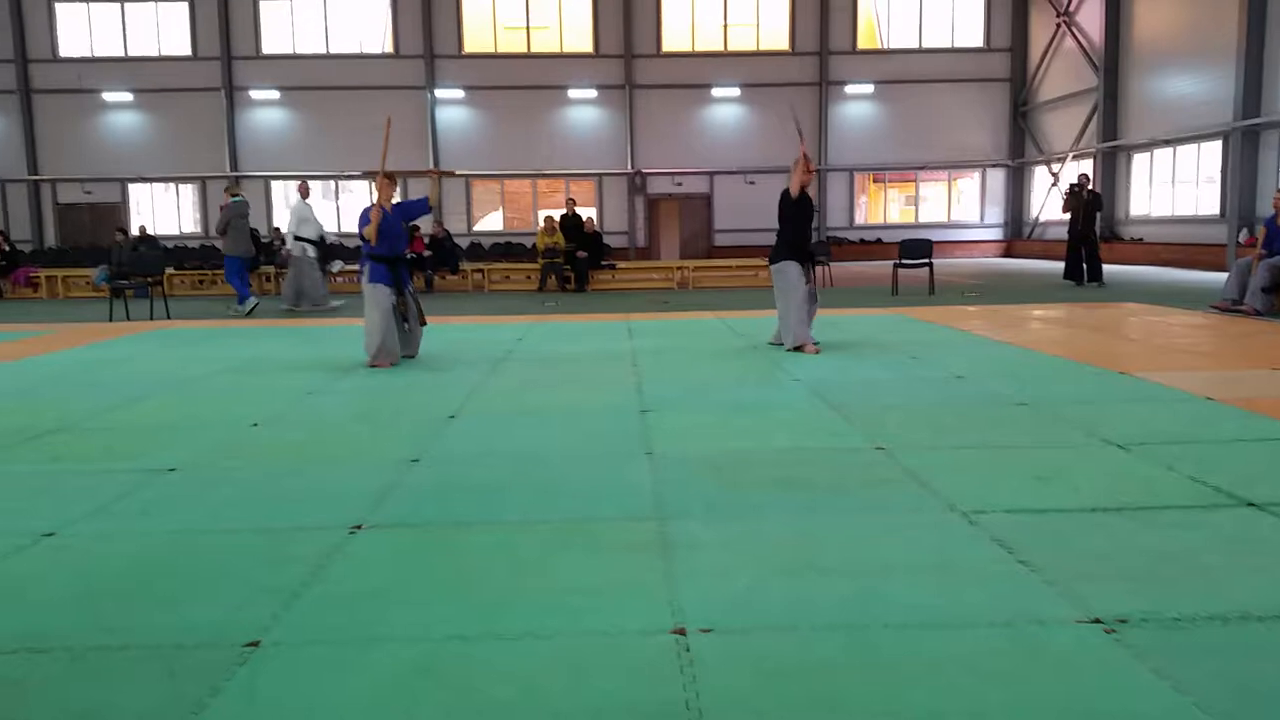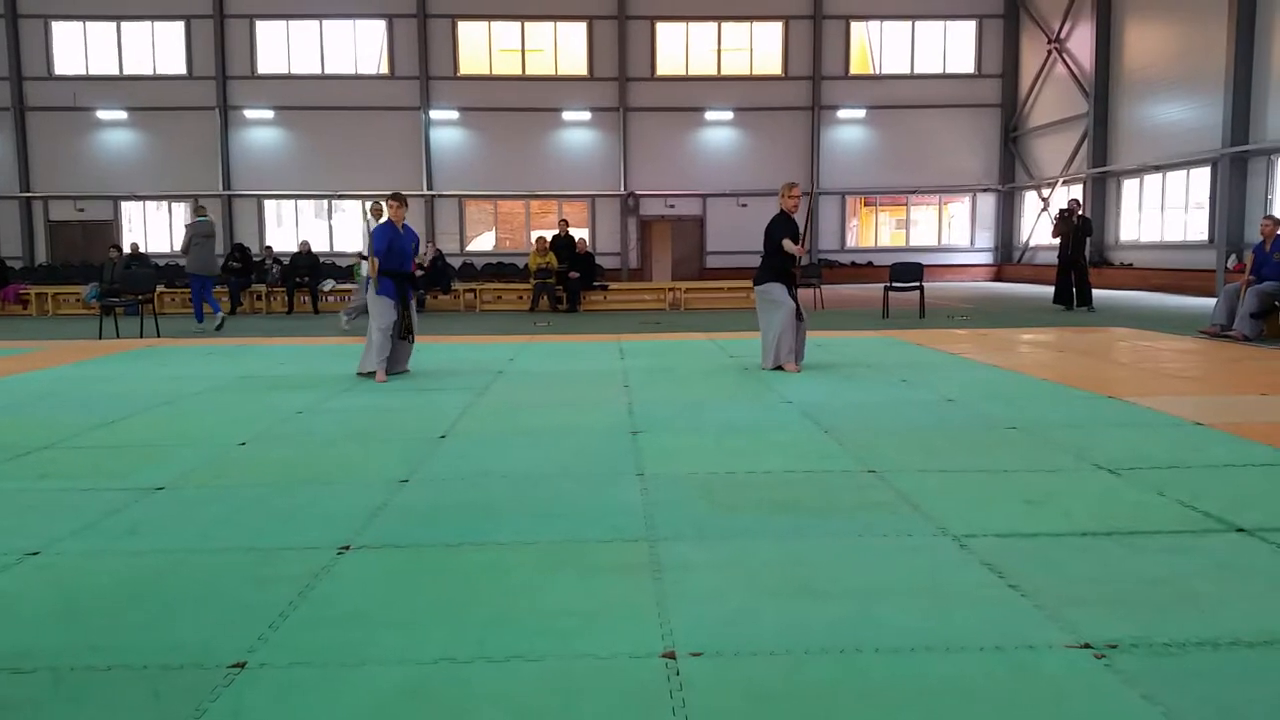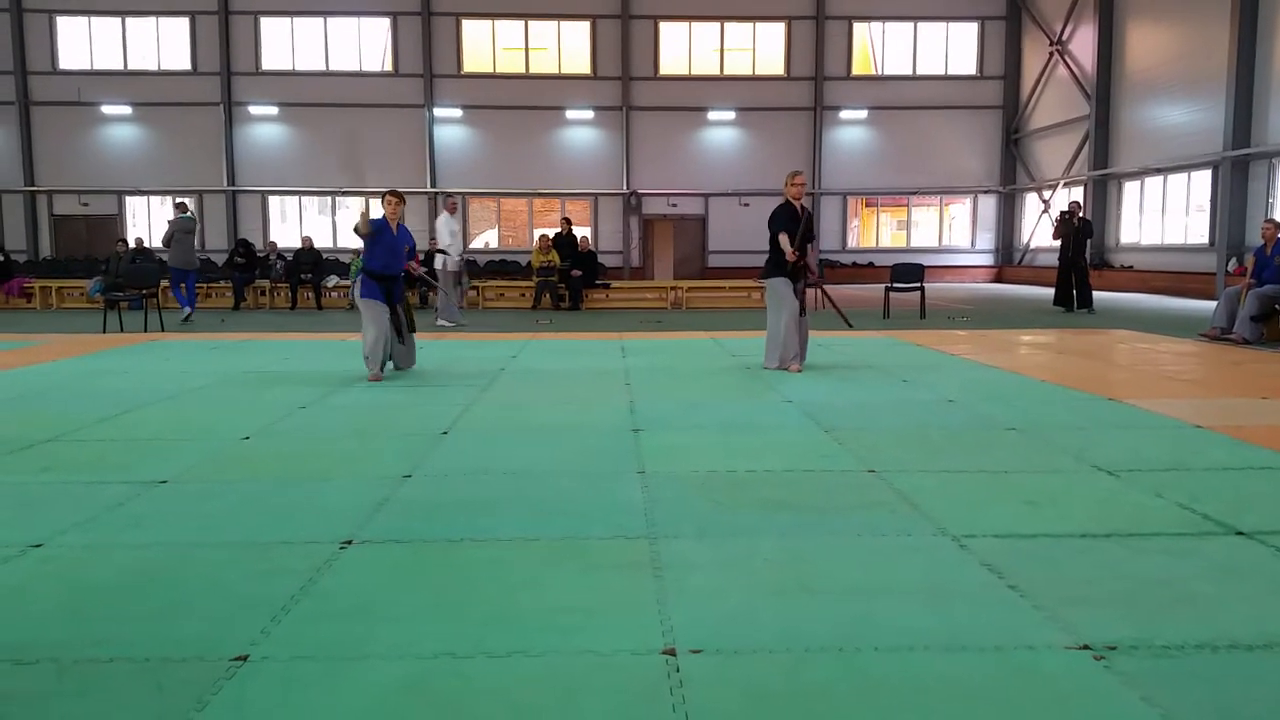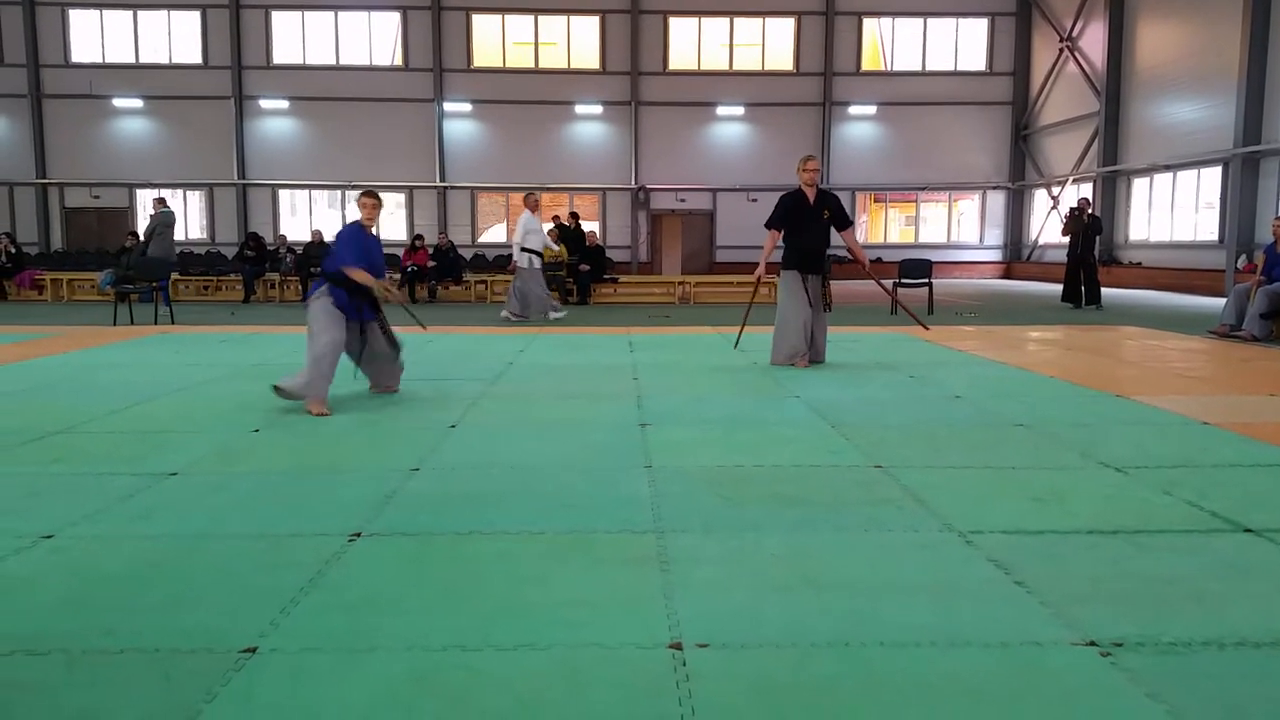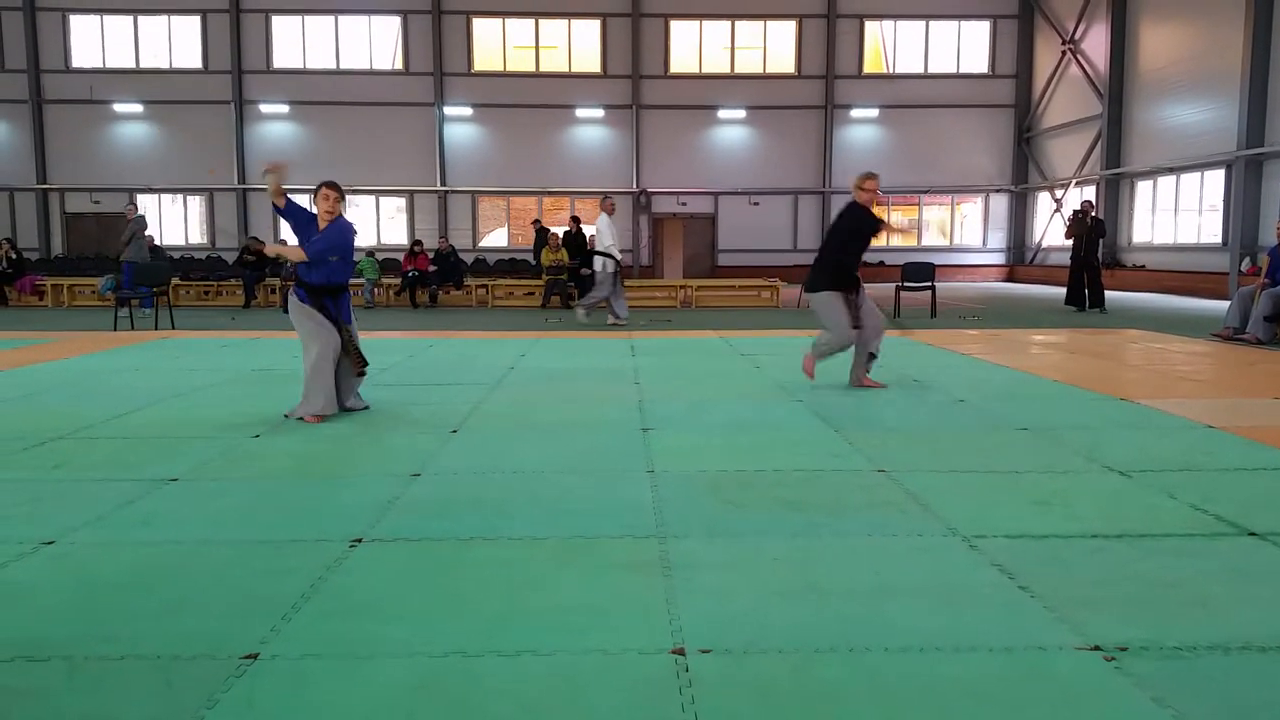
dt=0.7s
person 1, frame 1
left shoulder: (403, 210)
right shoulder: (369, 213)
left elbow: (430, 202)
right elbow: (367, 236)
right wrist: (374, 223)
left hip: (398, 268)
right hip: (377, 269)
left knee: (409, 310)
right knee: (381, 312)
left ankle: (407, 348)
right ankle: (381, 356)
person 1, frame 2
left shoulder: (411, 234)
right shoulder: (381, 231)
right elbow: (374, 254)
left wrist: (416, 264)
right wrist: (373, 268)
left hip: (403, 283)
right hip: (383, 283)
left knee: (407, 326)
right knee: (382, 325)
left ankle: (395, 364)
right ankle: (379, 368)
person 1, frame 3
left shoulder: (405, 234)
right shoulder: (375, 226)
right elbow: (364, 231)
left wrist: (415, 269)
right wrist: (363, 221)
left hip: (394, 286)
right hip: (371, 285)
left knee: (402, 327)
right knee: (378, 329)
left ankle: (401, 361)
right ankle: (375, 369)
person 1, frame 4
left shoulder: (374, 243)
right shoulder: (350, 232)
left elbow: (379, 274)
right elbow: (349, 266)
left wrist: (387, 290)
right wrist: (376, 284)
left hip: (358, 299)
right hip: (331, 294)
left knee: (382, 343)
right knee: (330, 340)
left ankle: (380, 382)
right ankle: (314, 398)
person 1, frame 5
left shoulder: (343, 230)
right shoulder: (304, 220)
left elbow: (307, 254)
right elbow: (278, 197)
left wrist: (278, 249)
right wrist: (275, 178)
left hip: (335, 301)
right hip: (304, 298)
left knee: (346, 350)
right knee: (324, 346)
left ankle: (344, 399)
right ankle: (313, 406)
person 2, frame 1
left shoulder: (805, 198)
right shoulder: (788, 197)
right elbow: (794, 189)
right wrist: (801, 161)
left hip: (800, 256)
right hip: (785, 256)
left knee: (809, 298)
right knee: (796, 297)
left ankle: (785, 337)
right ankle: (801, 341)
person 2, frame 2
left shoulder: (790, 222)
right shoulder: (779, 222)
right elbow: (785, 242)
right wrist: (795, 249)
left hip: (782, 278)
right hip: (768, 279)
left knee: (797, 318)
right knee: (787, 309)
left ankle: (777, 358)
right ankle: (783, 359)
person 2, frame 3
left shoulder: (806, 214)
right shoulder: (781, 213)
right elbow: (782, 236)
left wrist: (812, 267)
right wrist: (787, 251)
left hip: (796, 272)
right hip: (777, 271)
left knee: (798, 315)
right knee: (788, 311)
left ankle: (791, 357)
right ankle: (786, 359)
person 2, frame 4
left shoulder: (830, 201)
right shoulder: (788, 201)
left elbow: (845, 230)
right elbow: (774, 234)
left wrist: (860, 255)
right wrist: (763, 263)
left hip: (818, 264)
right hip: (794, 264)
left knee: (818, 312)
right knee: (795, 311)
left ankle: (812, 354)
right ankle: (795, 355)
person 2, frame 5
left shoulder: (861, 217)
right shoulder: (855, 212)
right elbow: (884, 227)
left hip: (846, 280)
right hip: (824, 282)
left knee: (873, 323)
right knee: (844, 334)
left ankle: (860, 374)
right ankle: (814, 354)
